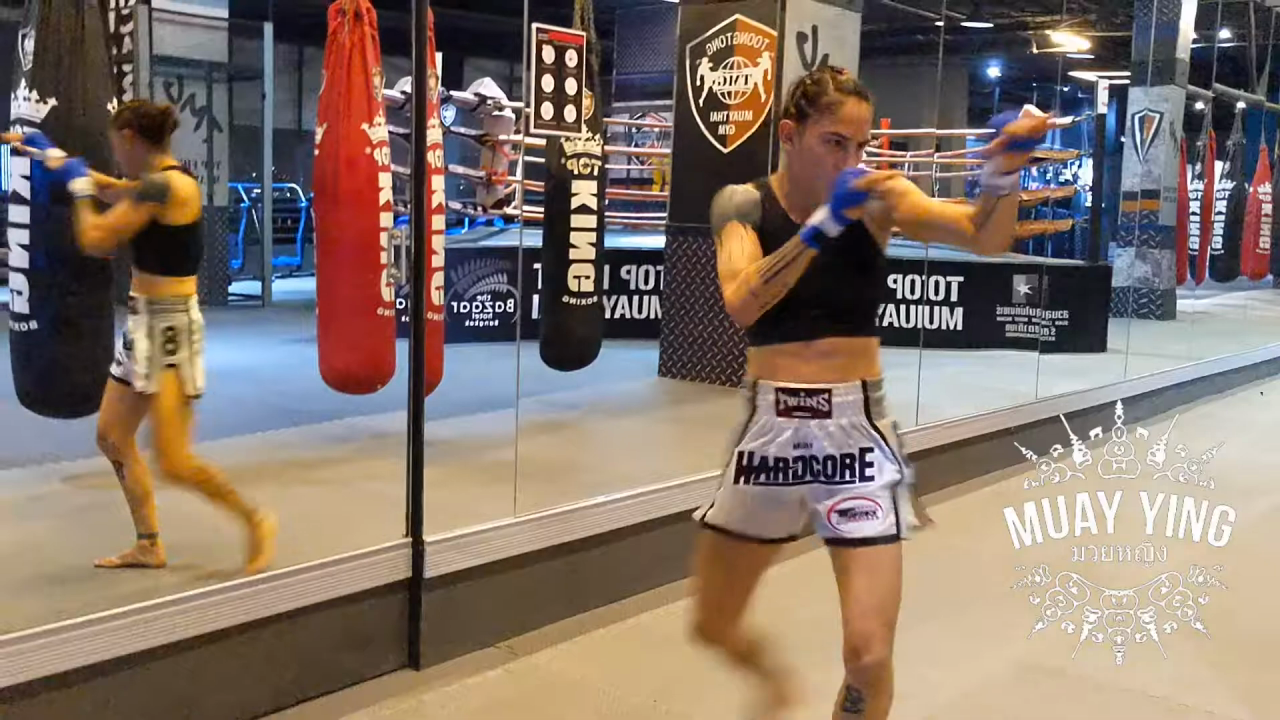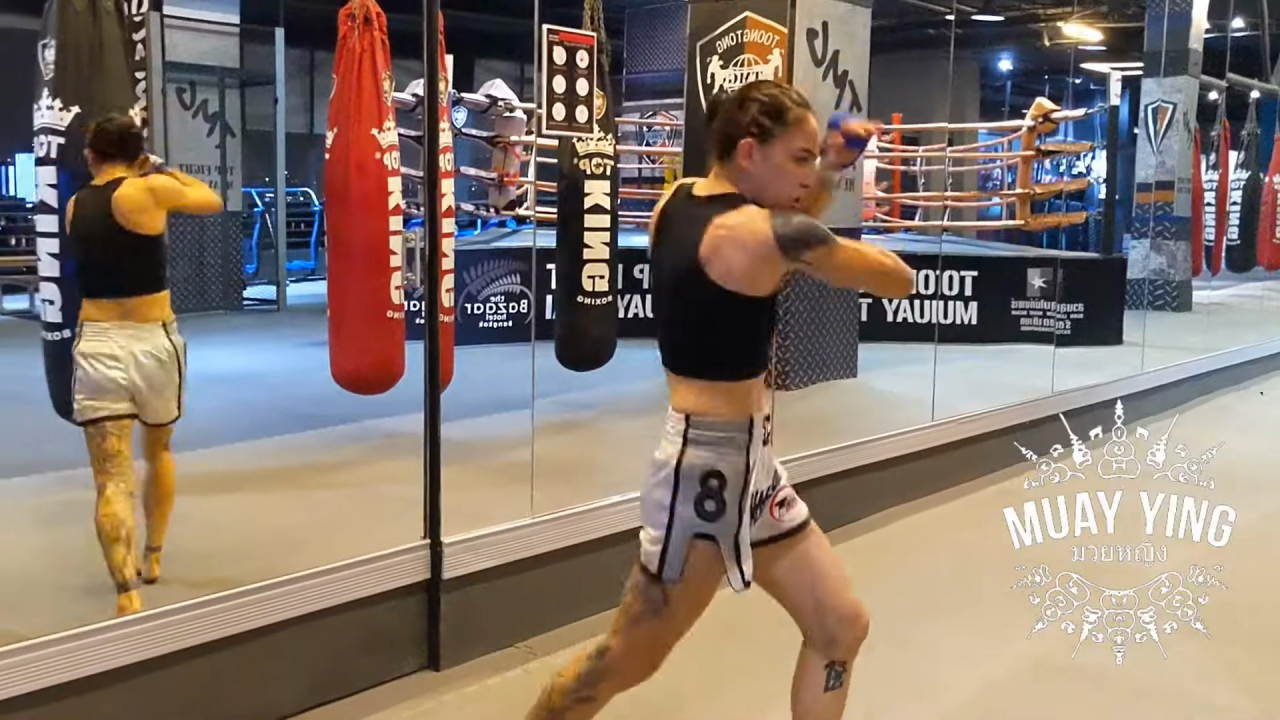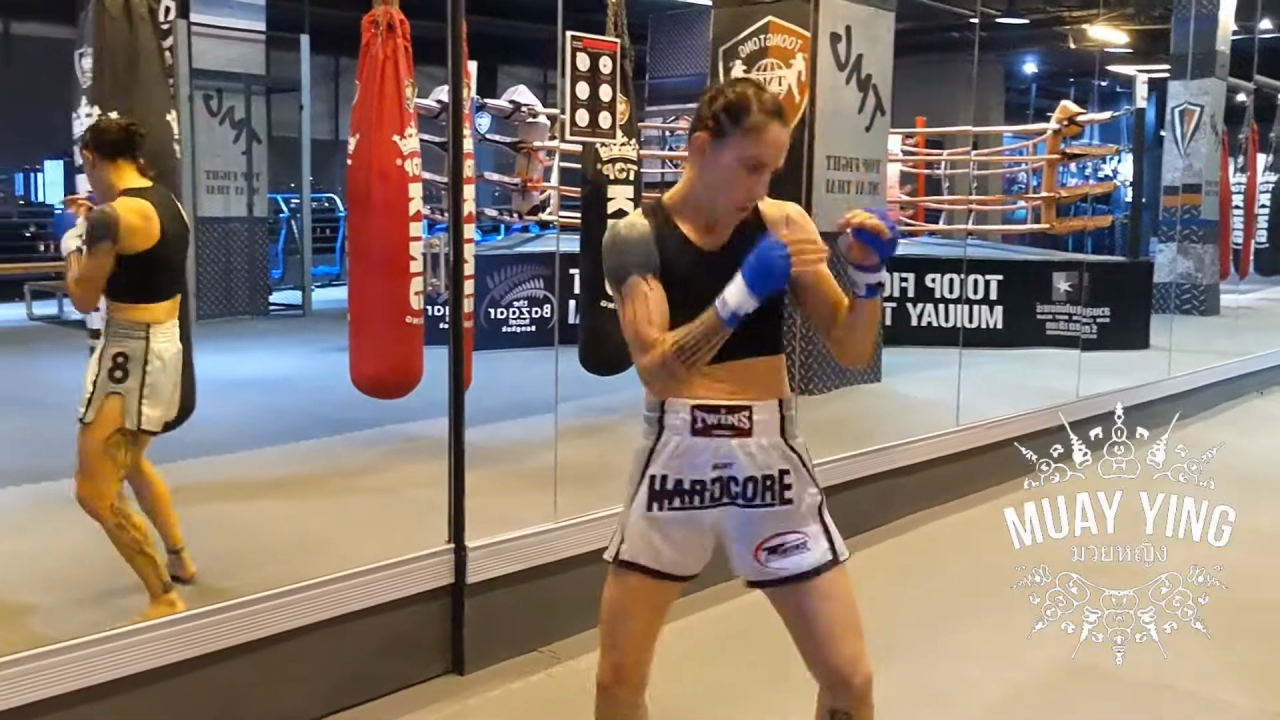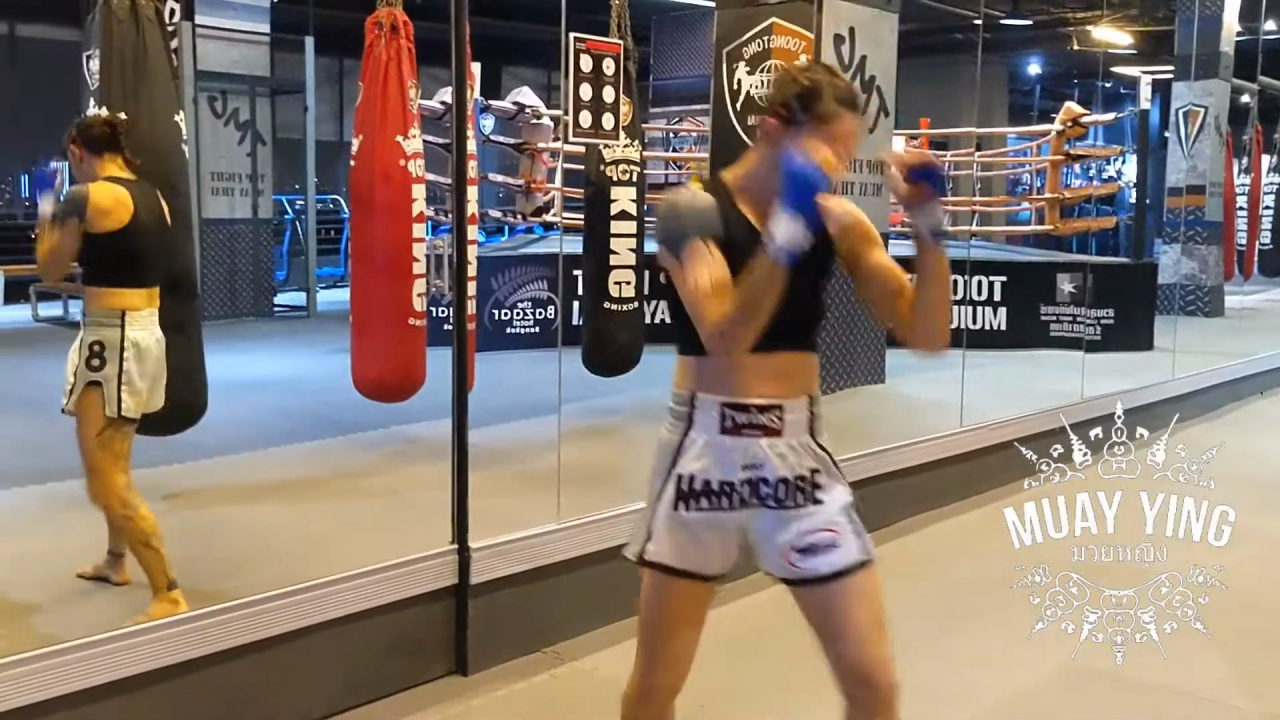
dt=0.4s
person 1, frame 1
left shoulder: (878, 199)
right shoulder: (741, 204)
left elbow: (987, 239)
right elbow: (743, 304)
left wrist: (1001, 171)
right wrist: (826, 220)
left hip: (857, 435)
right hip: (771, 435)
left knee: (868, 652)
right knee: (713, 624)
person 1, frame 2
left shoulder: (683, 201)
right shoulder: (758, 231)
right elbow: (896, 281)
left wrist: (835, 167)
left hip: (737, 455)
right hip: (712, 466)
left knee: (844, 625)
right knee: (628, 659)
person 1, frame 3
left shoulder: (784, 225)
right shoulder: (636, 236)
left elbow: (854, 352)
right elbow: (656, 371)
left wrist: (868, 273)
right wrist: (743, 294)
left hip: (769, 461)
right hip: (678, 461)
person 1, frame 4
left shoulder: (838, 220)
right shoulder: (692, 208)
left elbow: (928, 335)
right elbow: (724, 335)
left wrist: (927, 218)
right wrist: (789, 227)
left hip: (798, 454)
right hip: (704, 452)
person 2, frame 1
left shoulder: (164, 186)
right shoulder: (157, 180)
left elbow: (95, 241)
right elbow: (113, 190)
left wrist: (79, 186)
right wrist: (51, 155)
left hip: (169, 327)
right hip: (145, 323)
left knee: (174, 462)
right knee: (112, 437)
left ankle: (255, 522)
right ankle: (149, 544)
person 2, frame 2
left shoulder: (77, 205)
right shoulder: (148, 190)
right elbow: (211, 202)
left hip: (99, 349)
right hip: (155, 345)
left knee: (113, 484)
right knee: (160, 452)
left ankle: (127, 595)
right ankle: (150, 558)
person 2, frame 3
left shoulder: (115, 215)
right shoulder: (170, 202)
left elbow: (83, 297)
left wrist: (72, 239)
left hip: (130, 354)
right hip: (163, 346)
left knee: (96, 493)
right knee: (130, 461)
left ankle: (165, 598)
right ankle: (178, 559)
person 2, frame 4
left shoulder: (87, 196)
right shoulder: (153, 198)
left elbow: (51, 270)
left wrist: (48, 206)
left hip: (110, 342)
right hip: (144, 335)
left knee: (108, 486)
right knee: (112, 463)
left ankle: (168, 595)
right ankle: (115, 561)
